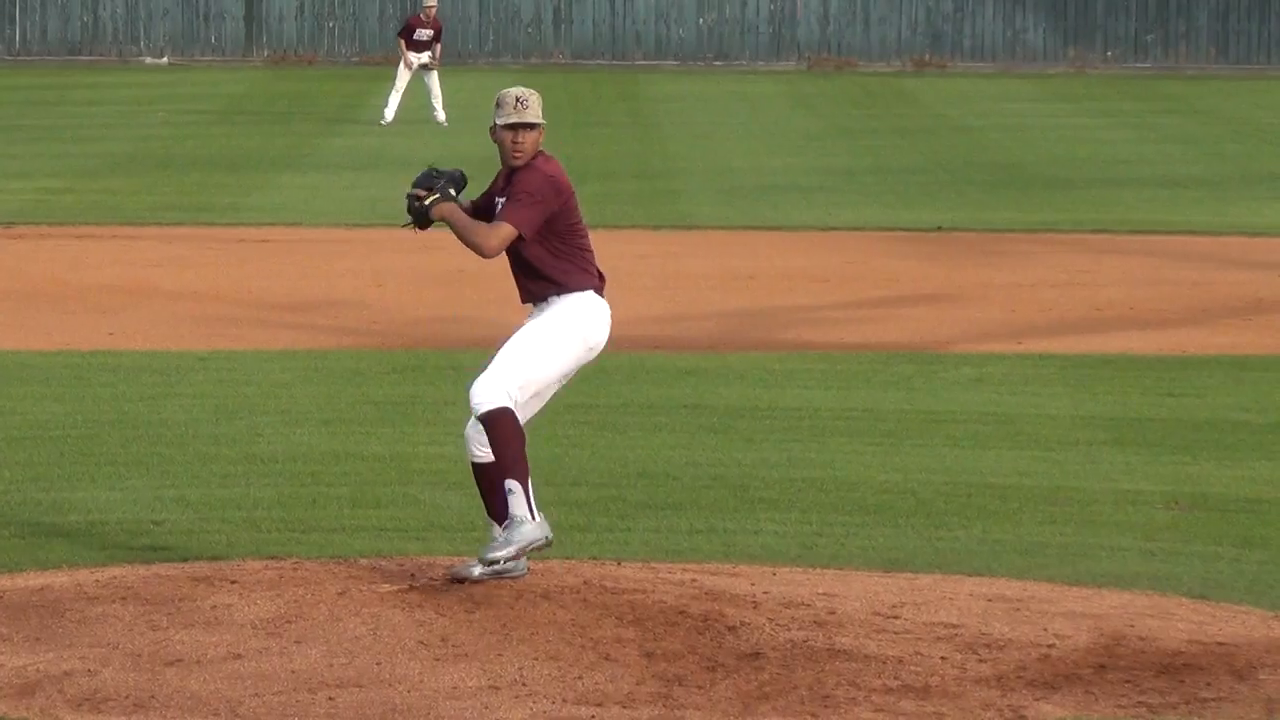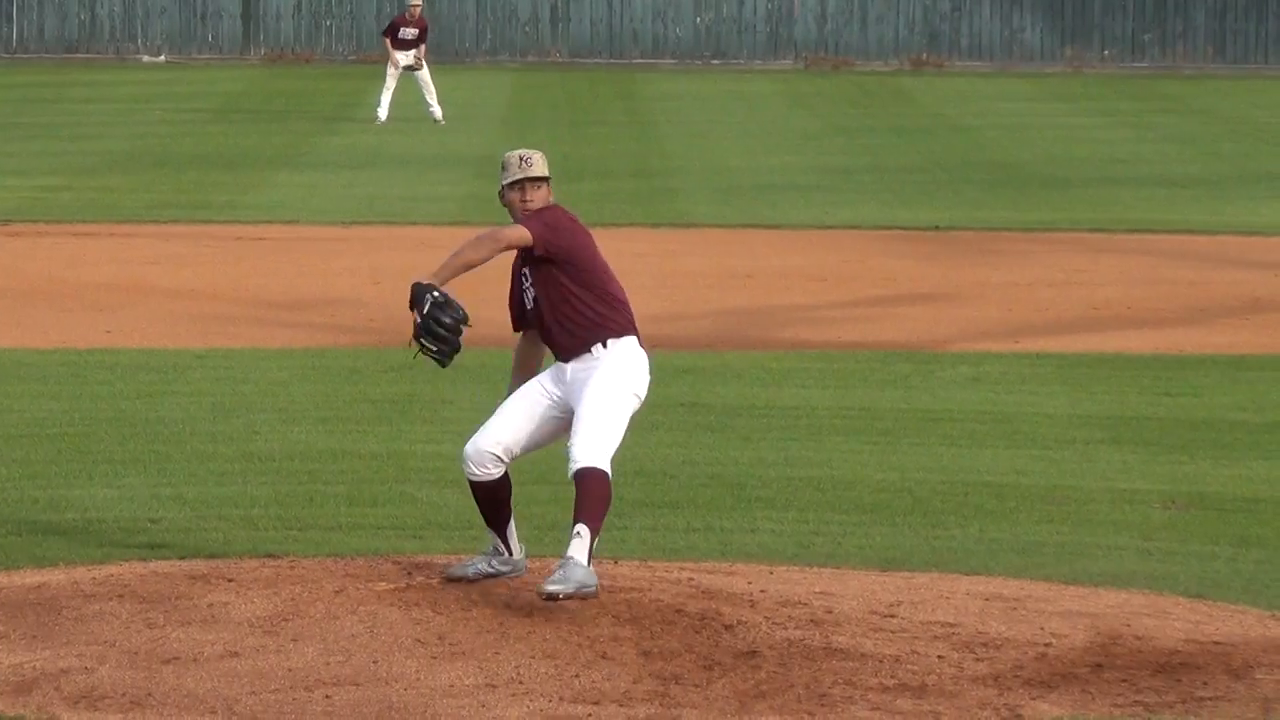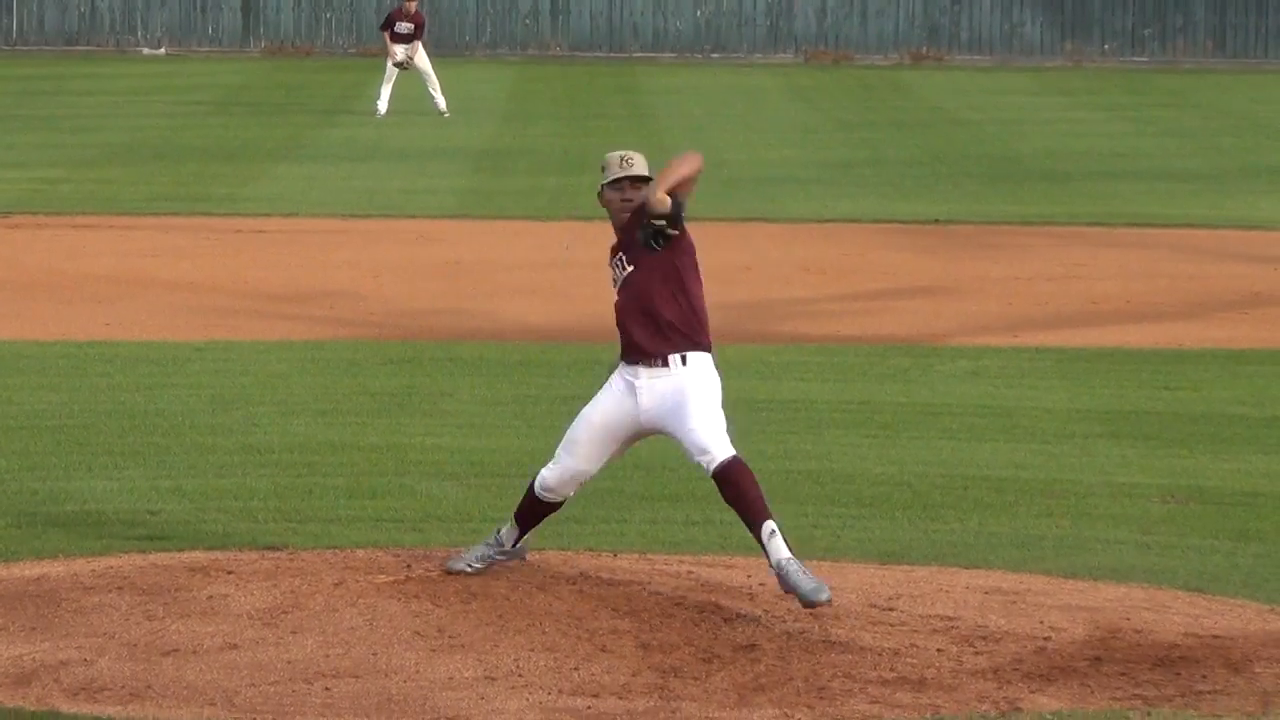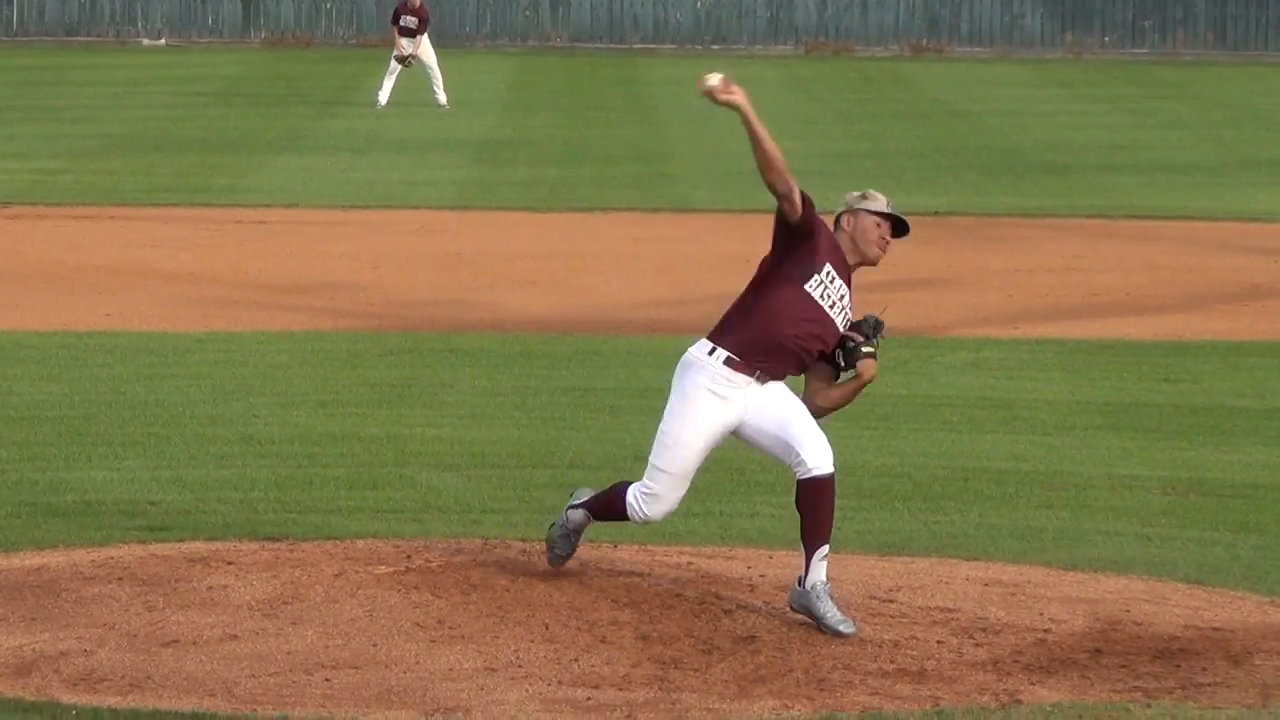
dt=0.2s
person 1, frame 1
left shoulder: (541, 178)
right shoulder: (506, 179)
left elbow: (489, 244)
right elbow: (464, 216)
left wrist: (448, 212)
right wrist: (437, 207)
left hip: (577, 313)
right hip: (551, 320)
left knee: (487, 395)
right knee: (481, 431)
left ankle: (524, 520)
right ankle: (509, 548)
person 1, frame 2
left shoulder: (556, 222)
right shoulder: (524, 274)
left elbow: (499, 239)
right elbow: (530, 341)
left wrist: (435, 282)
right wrist: (515, 402)
left hip: (614, 363)
right hip: (566, 371)
left knee: (588, 455)
right knee: (480, 453)
left ankle: (578, 563)
right ankle: (505, 553)
person 1, frame 3
left shoulder: (660, 225)
right shoulder: (622, 252)
left elbow: (693, 162)
left wrist: (656, 195)
left hip: (687, 378)
right hip: (629, 381)
left knee: (714, 450)
right knee: (559, 476)
left ankle: (782, 562)
right ankle: (505, 543)
person 1, frame 4
left shoulder: (842, 323)
right shoulder: (811, 238)
left elbow: (818, 401)
right elbow: (783, 184)
left wrist: (863, 374)
right wrist: (746, 111)
left hip: (762, 395)
right hip: (713, 377)
left knee: (817, 461)
right knee: (653, 503)
left ankle: (813, 587)
right ankle: (581, 513)
